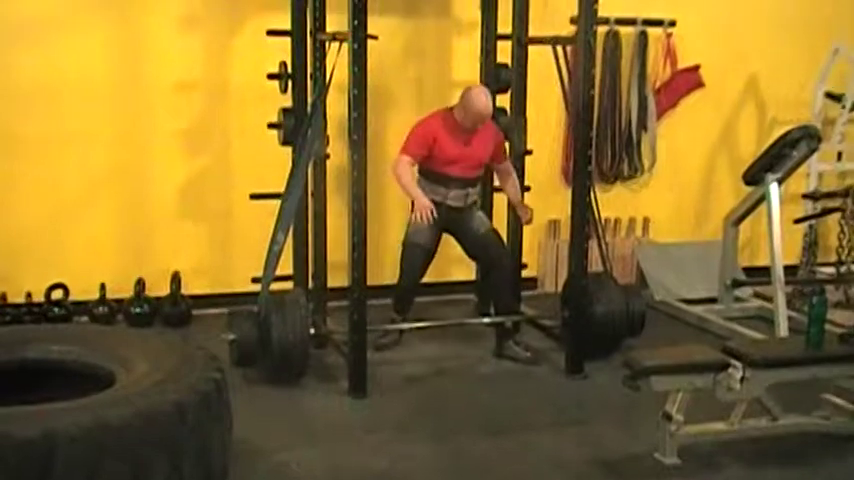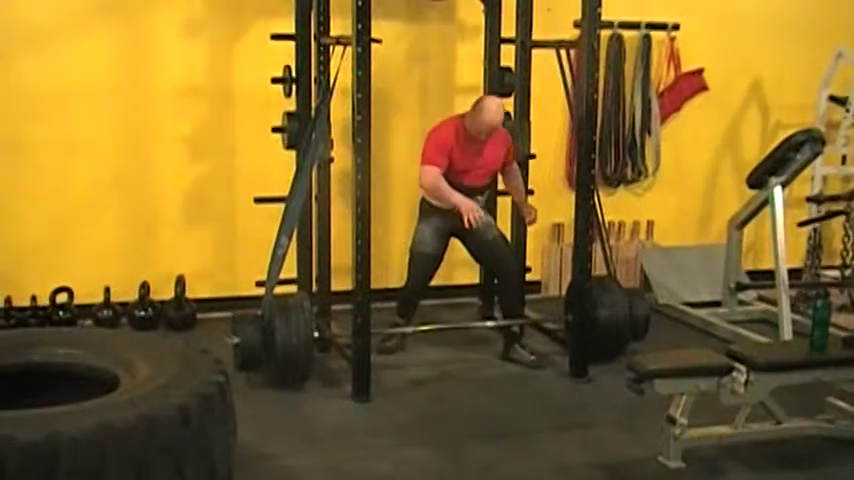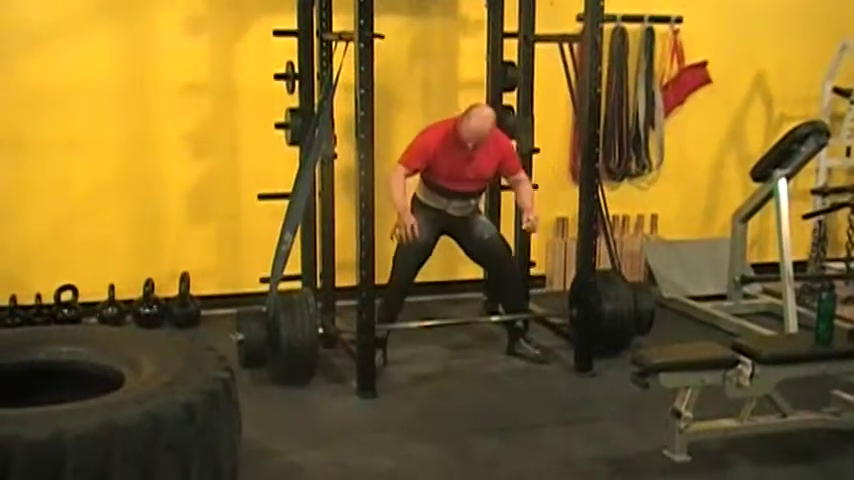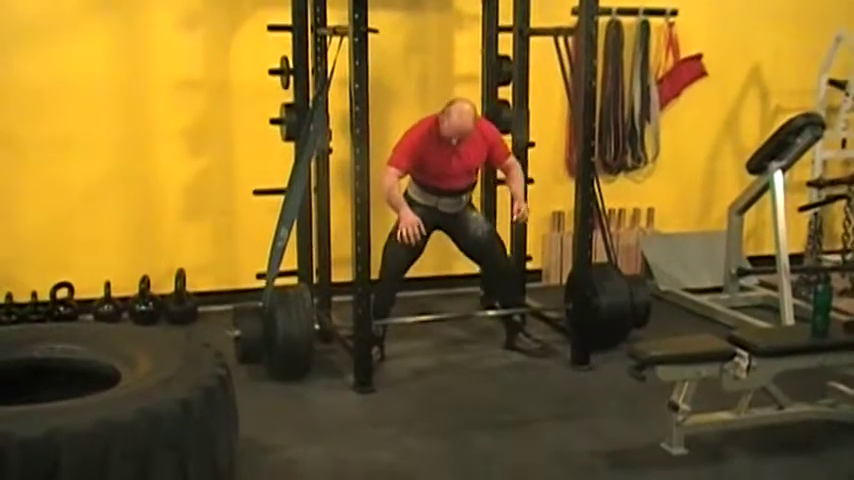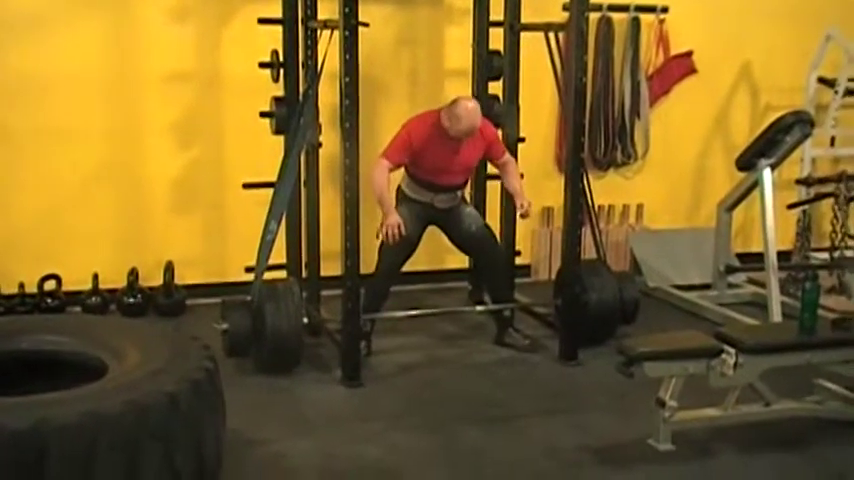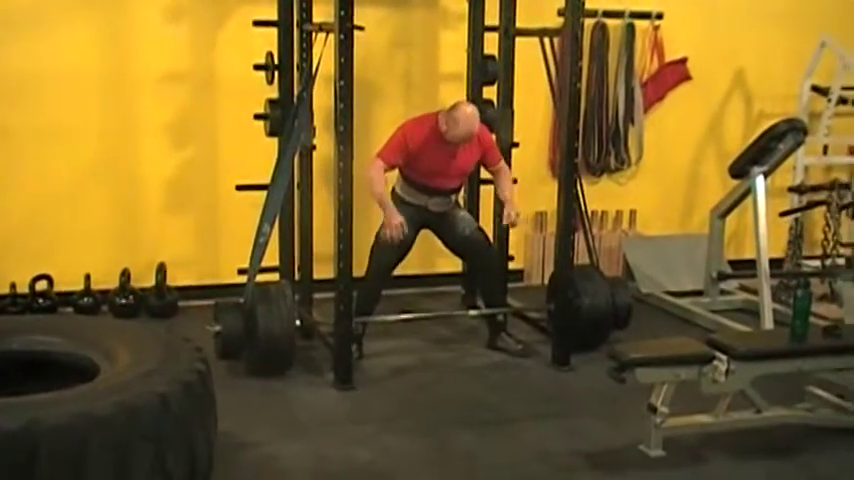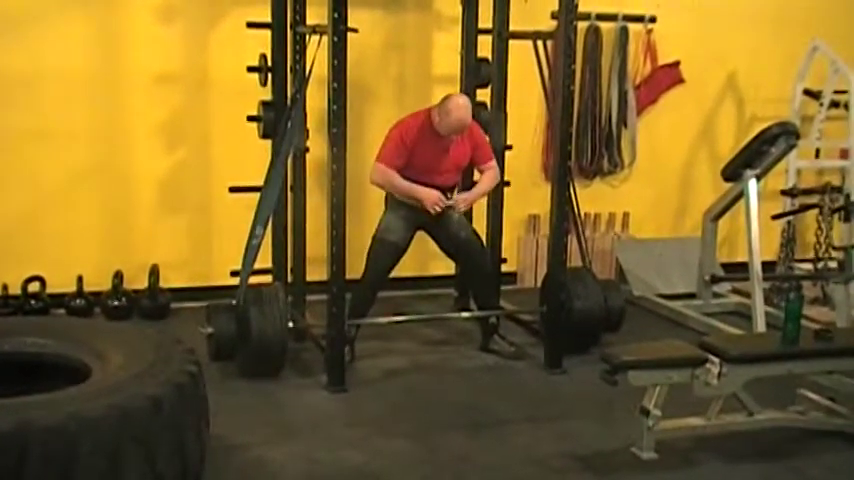
dt=0.4s
person 1, frame 1
left shoulder: (492, 131)
right shoulder: (430, 127)
left elbow: (504, 168)
right elbow: (401, 165)
left wrist: (518, 204)
right wrist: (418, 197)
left hip: (467, 208)
right hip: (431, 206)
left knee: (500, 262)
right knee: (411, 270)
left ankle: (507, 337)
right ankle: (396, 325)
person 1, frame 2
left shoulder: (502, 137)
right shoulder: (444, 134)
left elbow: (510, 170)
right elbow: (428, 178)
left wrist: (523, 203)
right wrist: (461, 202)
left hip: (476, 213)
right hip: (438, 211)
left knee: (510, 269)
right knee: (418, 276)
left ankle: (513, 341)
right ankle: (399, 329)
person 1, frame 3
left shoulder: (501, 144)
right shoulder: (434, 136)
left elbow: (519, 179)
right elbow: (398, 174)
left wrist: (528, 210)
right wrist: (403, 213)
left hip: (469, 213)
right hip: (429, 210)
left knee: (506, 267)
right knee: (403, 272)
left ankle: (518, 336)
right ankle: (378, 341)
person 1, frame 4
left shoulder: (487, 133)
right shoulder: (419, 135)
left elbow: (511, 165)
right elbow: (389, 177)
left wrist: (519, 198)
right wrist: (404, 212)
left hip: (460, 207)
right hip: (420, 206)
left knee: (498, 260)
right knee: (393, 265)
left ankle: (516, 331)
right ankle: (375, 337)
person 1, frame 5
left shoulder: (484, 131)
right shoulder: (417, 129)
left elbow: (506, 162)
right elbow: (381, 169)
left wrist: (518, 194)
right wrist: (389, 211)
left hip: (454, 203)
right hip: (414, 201)
left knee: (494, 255)
right knee: (389, 261)
left ankle: (506, 326)
right ankle: (363, 332)
person 1, frame 6
left shoulder: (480, 136)
right shoulder: (414, 131)
left elbow: (500, 169)
right elbow: (376, 169)
left wrist: (509, 203)
right wrist: (389, 211)
left hip: (448, 206)
right hip: (409, 204)
left knee: (488, 259)
right knee: (380, 265)
left ankle: (498, 331)
right ankle: (355, 334)
person 1, frame 7
left shoulder: (472, 132)
right shoulder: (408, 128)
left elbow: (492, 171)
right elbow: (378, 174)
left wrist: (473, 194)
right wrist: (421, 193)
left hip: (445, 206)
right hip: (404, 205)
left knee: (481, 263)
right knee: (376, 269)
left ankle: (490, 333)
right ankle: (346, 337)
